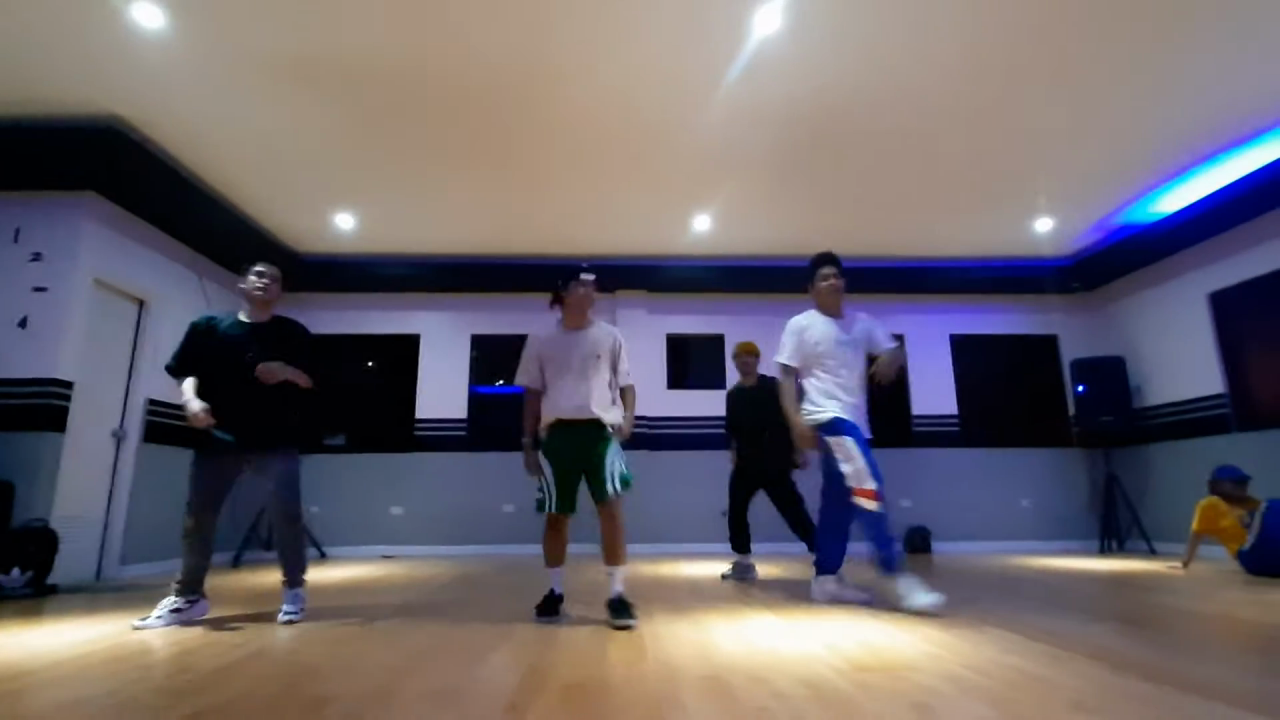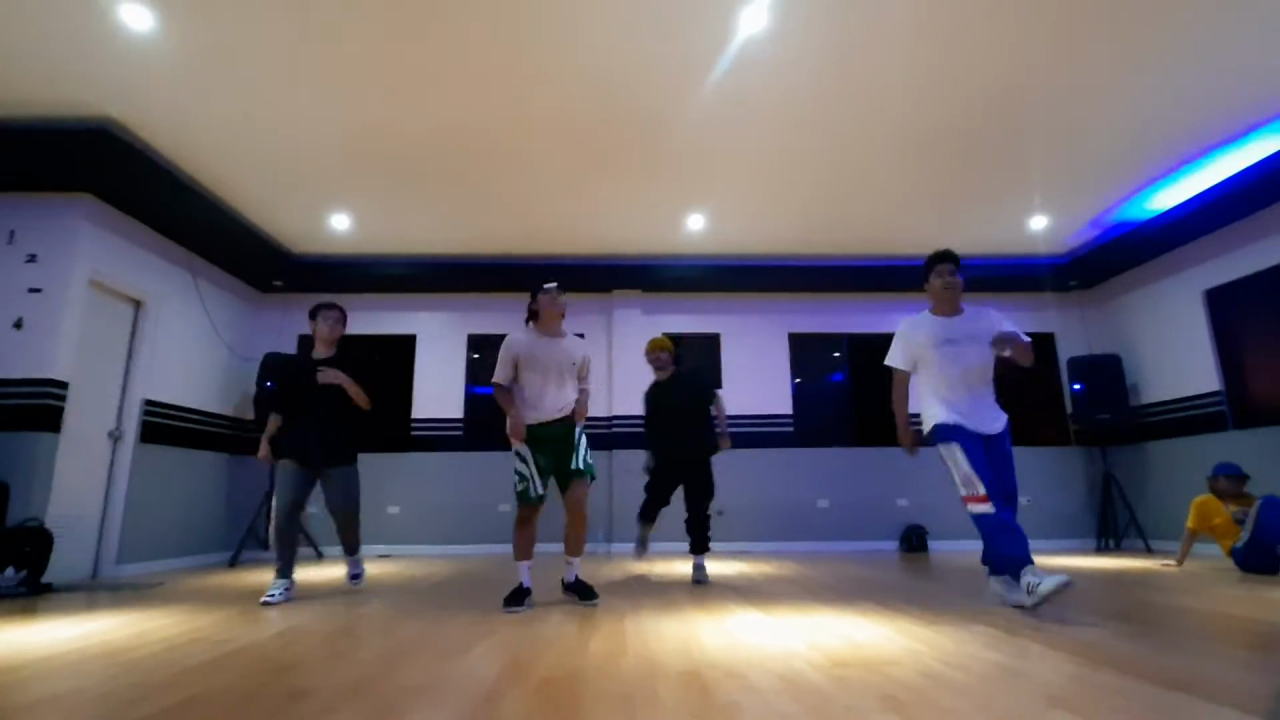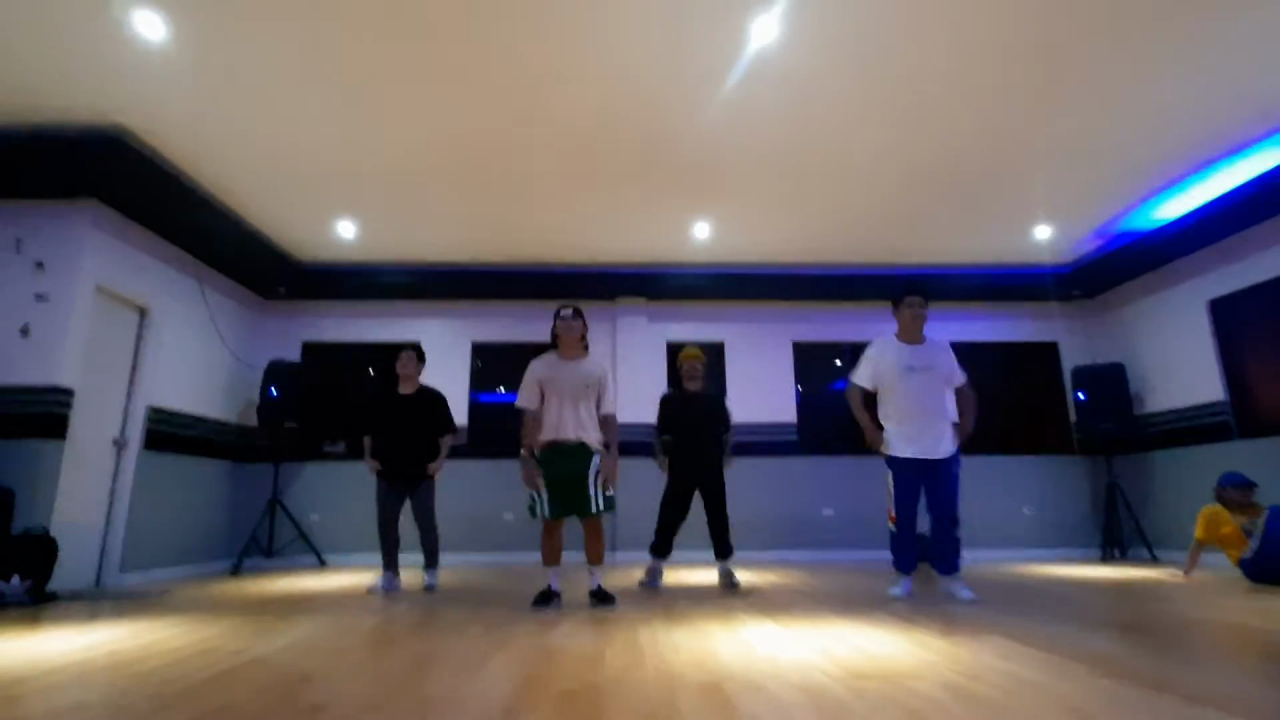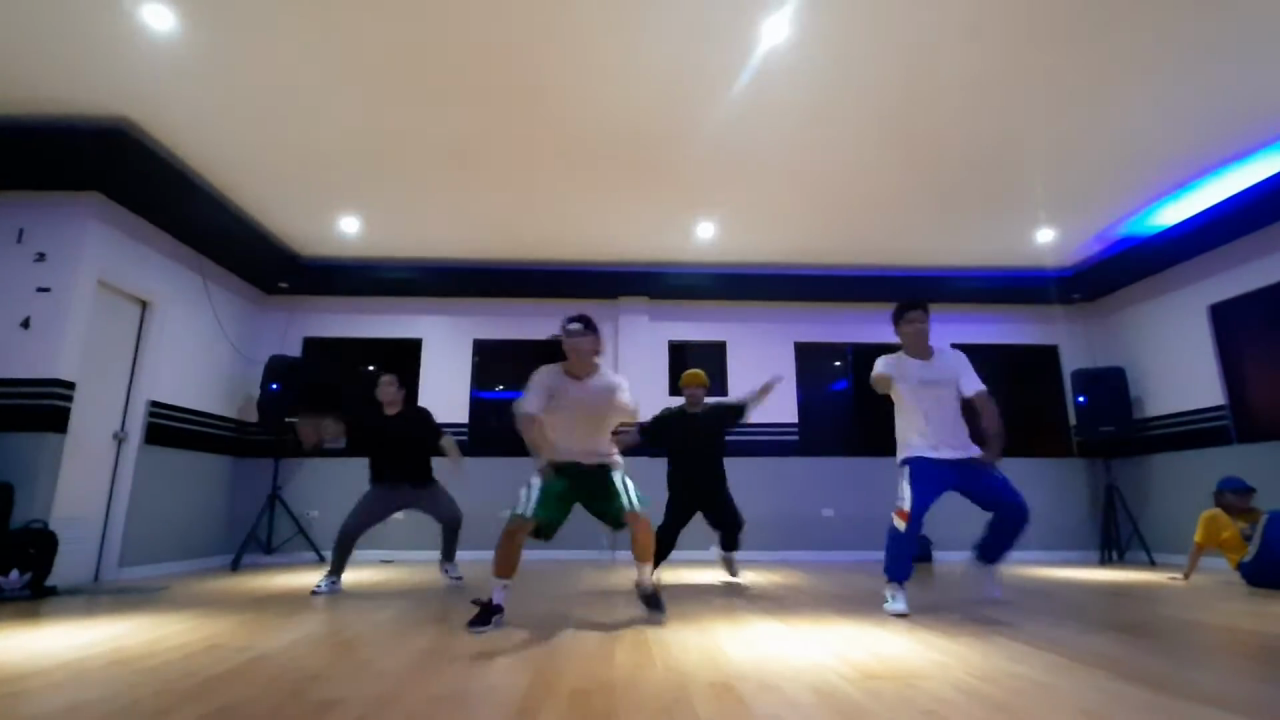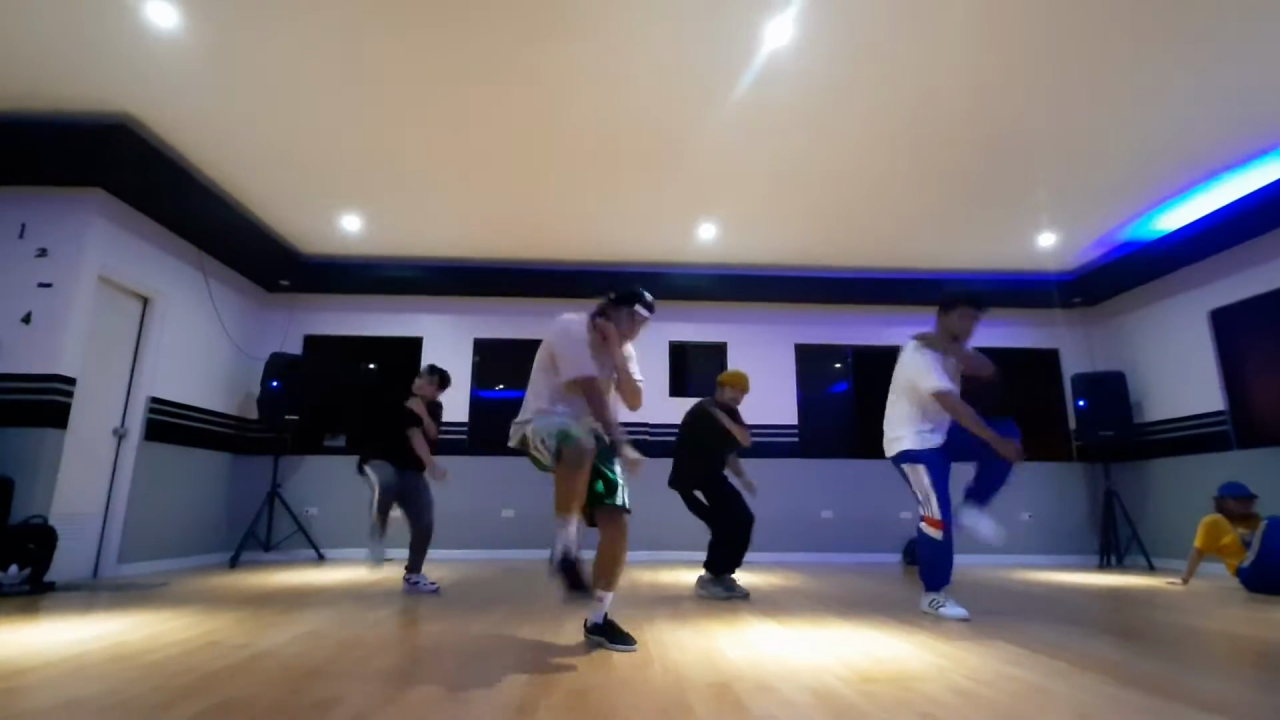
dt=1s
person 1, frame 1
left shoulder: (609, 336)
right shoulder: (540, 342)
left elbow: (625, 384)
right elbow: (532, 394)
left wrist: (628, 418)
right wrist: (528, 442)
left hip: (600, 430)
right hip: (558, 432)
left knee: (610, 508)
right knee: (556, 516)
left ankle: (617, 594)
right ankle: (554, 592)
person 1, frame 2
left shoulder: (578, 347)
right shoulder: (516, 342)
right elbow: (500, 385)
left wrist: (583, 400)
right wrist: (513, 415)
left hip: (568, 428)
right hip: (530, 431)
left knee: (577, 504)
right knee: (528, 509)
left ankle: (572, 578)
right ankle: (524, 583)
person 1, frame 3
left shoulder: (598, 369)
right shoulder: (539, 367)
left elbow: (607, 416)
right elbow: (530, 414)
left wrist: (612, 455)
right wrist: (527, 456)
left hip: (589, 451)
right hip: (550, 452)
left knee: (593, 521)
right knee: (551, 521)
left ankle: (596, 586)
right ankle: (552, 587)
person 1, frame 4
left shoulder: (612, 383)
right shoulder: (546, 378)
left elbow: (629, 416)
right elbow: (526, 417)
left wrist: (622, 409)
right wrist: (539, 448)
left hip: (601, 466)
right hip: (556, 467)
left knee: (639, 521)
right knee: (516, 528)
left ankle: (646, 585)
right ankle: (496, 602)
person 1, frame 5
left shoulder: (622, 350)
right shoulder: (570, 328)
left elbow: (633, 402)
right elbow: (589, 390)
left wrist: (616, 349)
right wrist: (620, 444)
left hip: (593, 436)
right hip: (541, 426)
left knee: (616, 522)
right knee: (579, 444)
left ankle: (598, 619)
right ankle: (565, 550)
person 2, frame 1
left shoulder: (861, 322)
right shoulder: (800, 326)
left elbow: (894, 351)
right elbow: (787, 375)
left wrist: (889, 360)
right wrist: (796, 419)
left hip: (854, 420)
right hip: (830, 418)
left knee: (839, 503)
right knee: (868, 488)
left ankle: (826, 578)
right ankle: (897, 578)
person 2, frame 2
left shoulder: (988, 320)
right shoulder: (911, 329)
left elbow: (1026, 357)
right elbow: (900, 380)
left wrist: (1014, 341)
right wrist: (902, 426)
left hip: (991, 421)
right hip: (948, 424)
left knee: (1004, 497)
right knee: (982, 493)
left ankle: (1002, 575)
right ankle: (1026, 573)
person 2, frame 3
left shoulder: (942, 350)
right shoulder: (879, 351)
left elbow: (962, 389)
right elbow: (855, 392)
left wrist: (967, 419)
right wrist: (869, 427)
left hip: (943, 448)
right hip: (901, 449)
left knee: (946, 517)
right knee: (902, 516)
left ankle: (950, 576)
right ankle: (904, 576)
person 2, frame 4
left shoulder: (955, 357)
right shoulder: (890, 364)
left elbow: (982, 399)
right elbow: (880, 383)
left wrist: (994, 440)
right wrist: (884, 380)
left hip: (964, 455)
right hip: (921, 457)
left knee: (1014, 509)
right knee: (910, 513)
left ankle: (984, 563)
right ankle: (895, 587)
person 2, frame 5
left shoulder: (948, 350)
right shoulder: (921, 353)
left elbow: (987, 370)
right elbow: (952, 404)
left wrist: (961, 352)
right wrist: (996, 441)
left hip: (941, 434)
right hip: (912, 442)
left knee: (1008, 431)
right knee: (936, 516)
left ankle: (973, 507)
right ankle: (933, 595)
person 3, frame 1
left shoulder: (293, 334)
right shoulder: (209, 328)
left elbow: (309, 382)
right elbow: (186, 372)
left wrist: (286, 371)
right wrist: (191, 399)
left hip: (275, 438)
right hip: (218, 437)
left knee: (286, 508)
right knee: (198, 514)
left ankle: (293, 587)
right ankle: (188, 597)
person 3, frame 2
left shoulder: (349, 366)
right shoulder: (295, 366)
left elbow: (365, 404)
right elbow: (280, 408)
left wrist: (343, 380)
right wrist: (266, 439)
left hip: (337, 453)
right hip: (296, 451)
left knee: (345, 511)
right knee: (285, 511)
left ankle: (353, 558)
right ankle: (283, 579)
person 3, frame 3
left shoulder: (433, 398)
right shoulder: (384, 401)
left elbow: (448, 432)
right elbow: (370, 432)
left wrist: (440, 458)
right wrist: (369, 456)
left hip: (421, 472)
right hip: (389, 472)
left knee: (425, 522)
right knee: (386, 522)
left ankle: (431, 571)
right ankle: (390, 574)
person 3, frame 4
left shoulder: (419, 416)
right shoulder: (370, 423)
left elbow: (440, 437)
right elbow: (340, 430)
left wrist: (454, 454)
right wrist: (316, 429)
left hip: (420, 485)
right hip: (385, 488)
left knee: (453, 516)
right knee: (348, 531)
left ankle: (448, 562)
right ankle: (333, 577)
person 3, frame 5
left shoulder: (433, 408)
right shoulder: (399, 404)
left elbow: (432, 435)
right elbow: (414, 434)
left wrist: (424, 414)
right wrist: (431, 465)
left hip: (411, 472)
right hip: (380, 462)
left knee: (424, 523)
right knee: (386, 482)
left ankle: (413, 576)
right ankle: (378, 533)
person 4, frame 1
left shoulder: (772, 386)
right shoulder: (733, 394)
left wrist: (798, 451)
right wrist: (734, 451)
left hip: (774, 461)
right hip: (746, 462)
left knee: (792, 510)
right knee: (736, 511)
right ankle: (744, 562)
person 4, frame 2
left shoulder: (690, 379)
right shoulder: (652, 393)
left elbow: (714, 400)
right elbow: (651, 428)
left wrist: (723, 432)
right wrist: (650, 456)
left hip: (697, 453)
right hip: (668, 456)
left knee: (698, 508)
right knee: (654, 497)
left ankle: (698, 561)
right ankle: (644, 529)
person 4, frame 3
left shoulder: (714, 398)
right shoulder: (670, 400)
left elbow: (724, 430)
right elbow: (663, 433)
left wrist: (725, 452)
right wrist: (662, 455)
left hip: (711, 468)
right hip: (681, 468)
left knee: (717, 517)
right knee: (669, 516)
left ankle: (725, 568)
right ankle: (655, 566)
person 4, frame 4
left shoulder: (719, 411)
right shoulder: (670, 418)
left elbow: (747, 403)
right elbow: (640, 434)
left wrist: (766, 389)
left hip: (715, 485)
right hip: (682, 487)
left knee: (732, 523)
right knee: (670, 528)
left ankle: (728, 554)
person 4, frame 5
left shoulder: (728, 414)
right shoulder: (704, 412)
left elbow: (736, 447)
left hip: (707, 475)
right hip: (693, 478)
left ankle: (717, 575)
